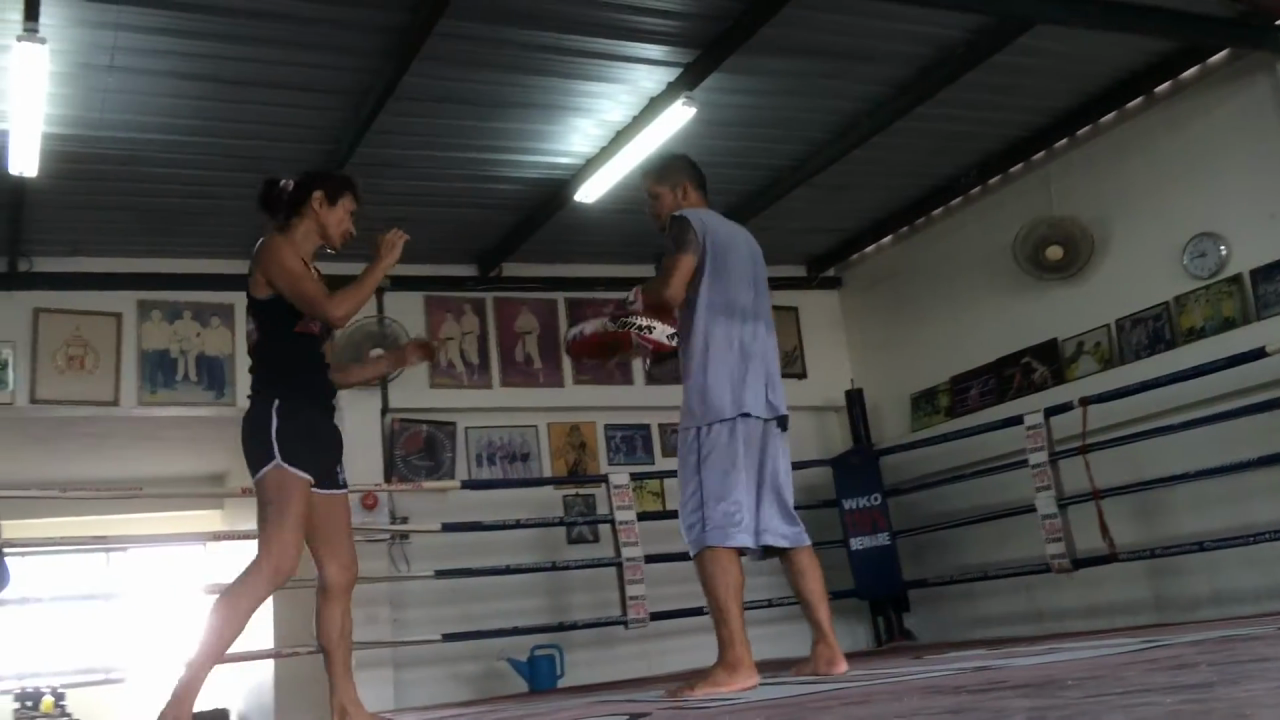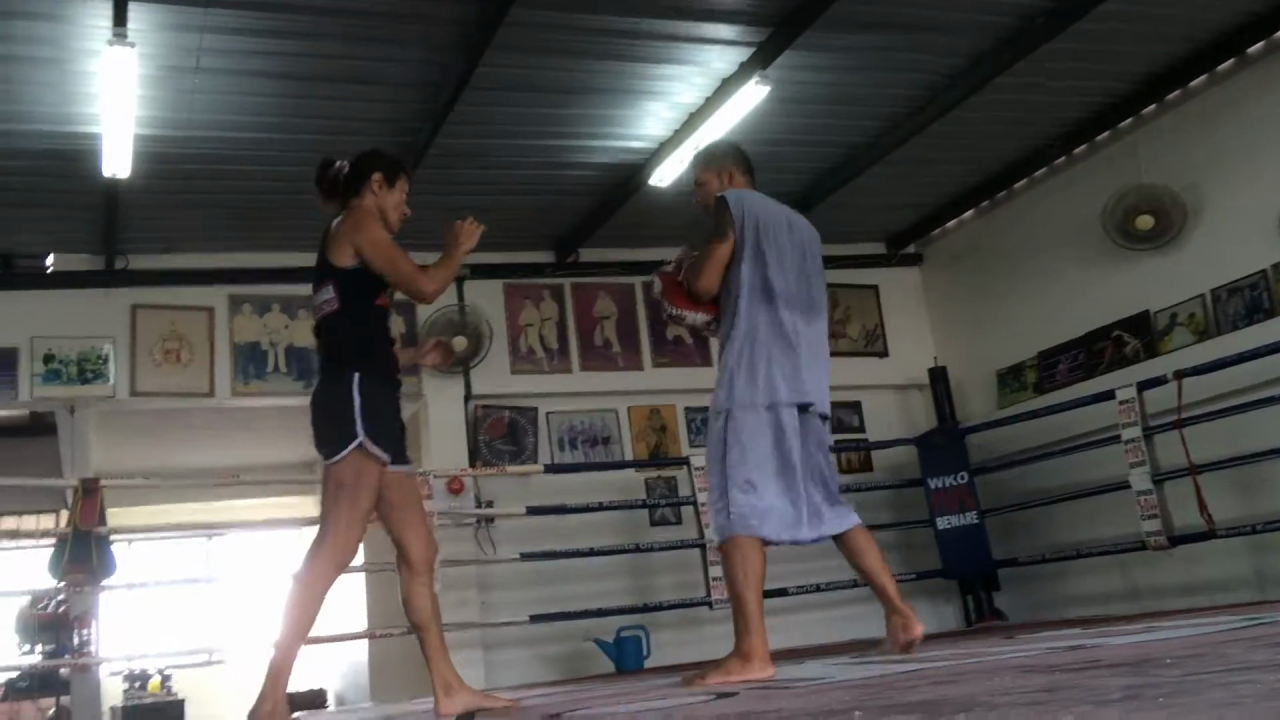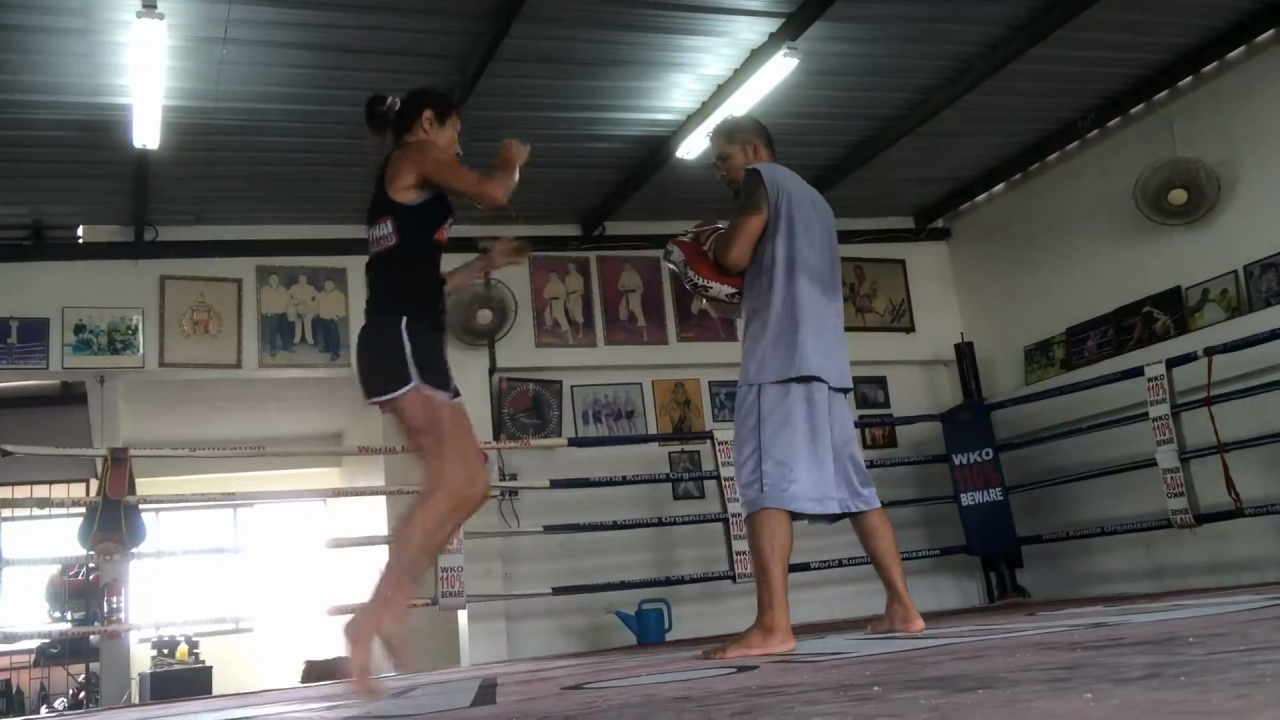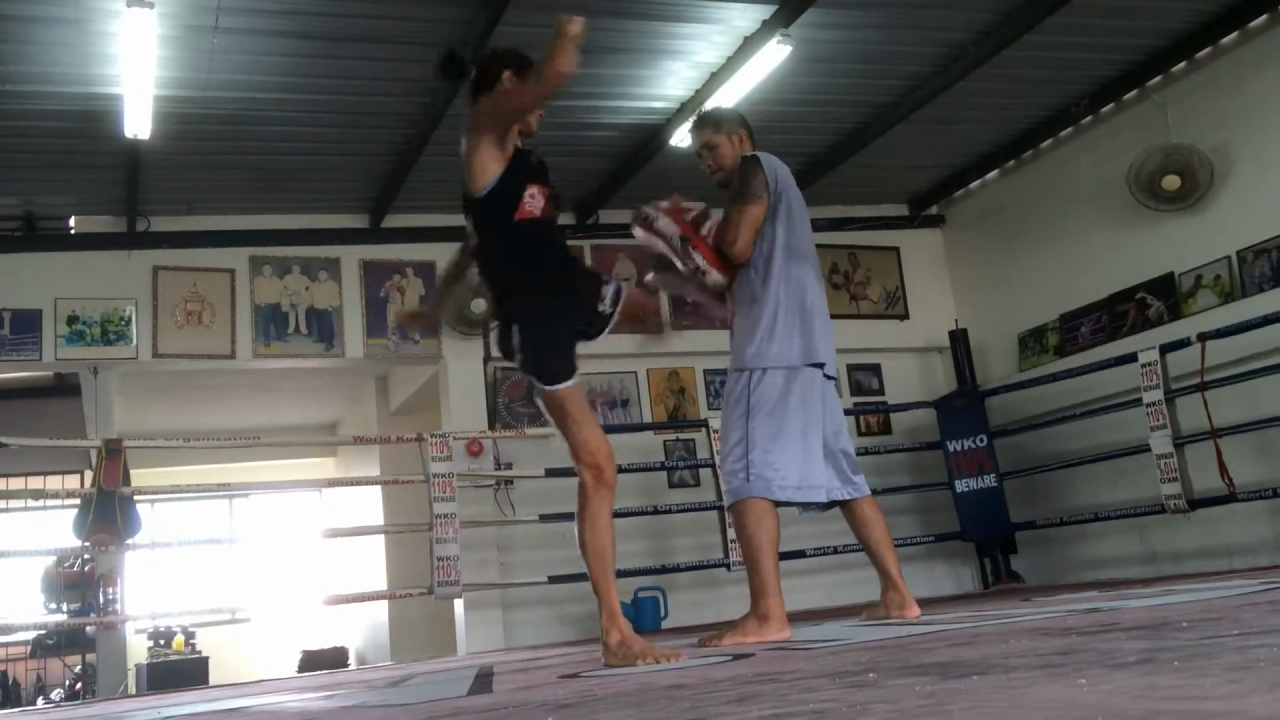
dt=0.5s
person 1, frame 1
left shoulder: (307, 275)
right shoulder: (275, 250)
right elbow: (334, 312)
left wrist: (395, 360)
right wrist: (382, 263)
left hip: (316, 430)
right hip: (280, 422)
left knee: (338, 576)
right knee: (277, 561)
person 1, frame 2
left shoulder: (347, 254)
right shoulder: (356, 222)
right elbow: (423, 287)
left wrist: (414, 355)
right wrist: (459, 248)
left hip: (368, 403)
right hip: (355, 399)
left knee: (418, 550)
right knee: (337, 545)
person 1, frame 3
left shoulder: (407, 190)
right shoulder: (412, 154)
right elbow: (493, 191)
left wrist: (488, 260)
right wrist: (512, 161)
left hip: (409, 346)
right hip: (402, 342)
left knee: (463, 485)
right knee: (462, 481)
left ankle: (387, 613)
right ankle: (377, 612)
person 1, frame 4
left shoulder: (514, 151)
right shoulder: (489, 129)
left elbow: (478, 242)
right elbow: (559, 72)
left wrist: (439, 300)
right wrist: (569, 35)
left hip: (572, 289)
right hip: (535, 323)
left knee: (647, 305)
right knee: (598, 467)
right ankle: (616, 632)
person 2, frame 1
left shoulder: (689, 223)
right shoulder: (742, 238)
left elbow: (669, 293)
left wrist: (643, 293)
right wrist: (672, 334)
left hip: (718, 398)
right hip: (764, 395)
left knee: (711, 525)
right knee: (778, 523)
left ankle: (734, 659)
right ankle: (827, 649)
person 2, frame 2
left shoulder: (733, 205)
right shoulder: (800, 225)
left elbow: (705, 285)
left wrist: (690, 268)
right wrist: (722, 307)
left hip: (751, 382)
right hip: (805, 384)
left knee: (738, 510)
right knee: (829, 506)
left ankle: (750, 651)
right ankle: (901, 615)
person 2, frame 3
left shoulder: (764, 179)
right shoulder: (813, 200)
left elbow: (735, 255)
left wrist: (713, 241)
right wrist: (721, 274)
left hip: (779, 356)
right hip: (825, 360)
left knee: (766, 484)
right knee: (851, 486)
left ankle: (773, 624)
right ankle: (902, 607)
person 2, frame 4
left shoulder: (757, 165)
right shoulder: (776, 186)
left elbow: (737, 246)
left wrist: (709, 227)
left hip: (770, 347)
right hip: (808, 349)
left knee: (751, 473)
right knee: (840, 473)
left ankle: (767, 613)
right ankle: (897, 595)
